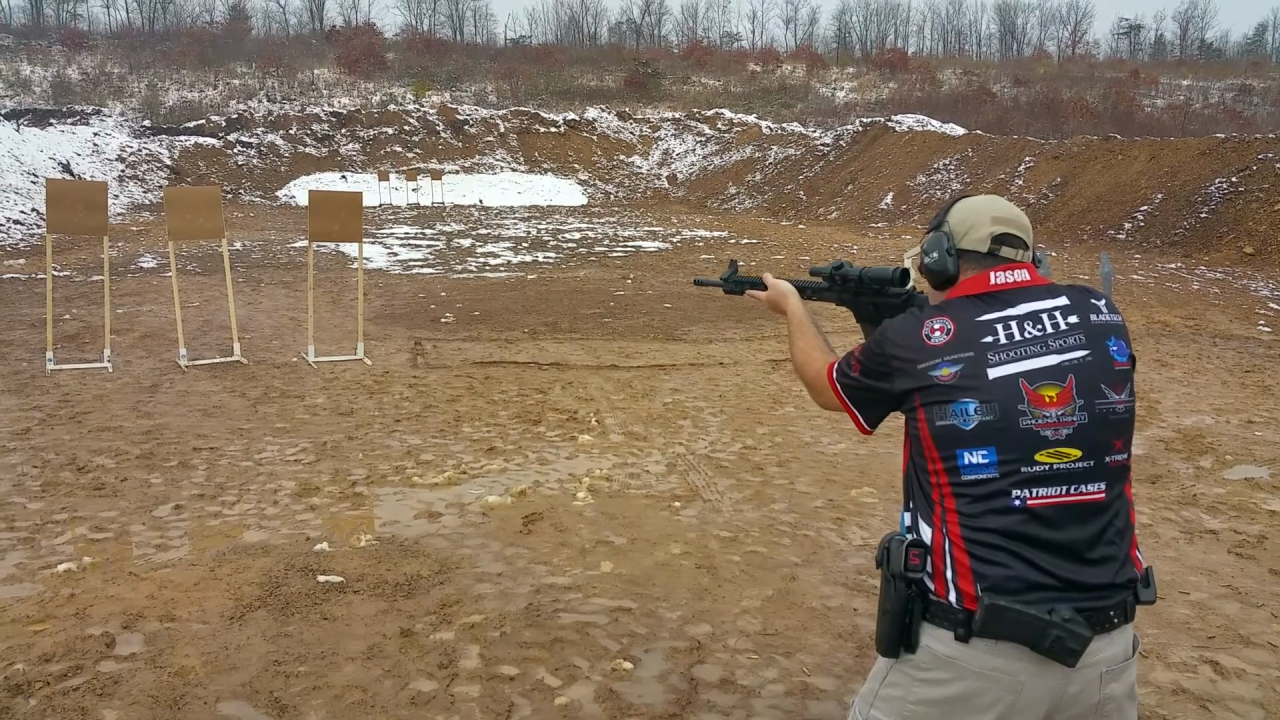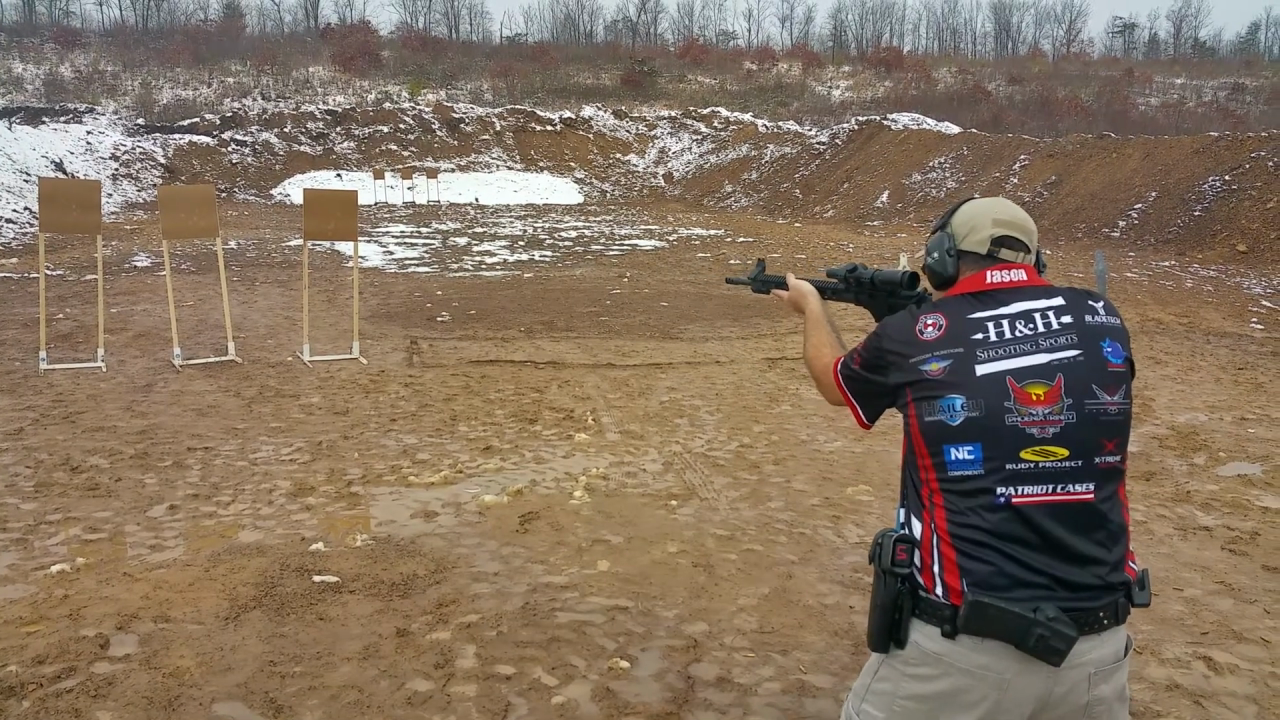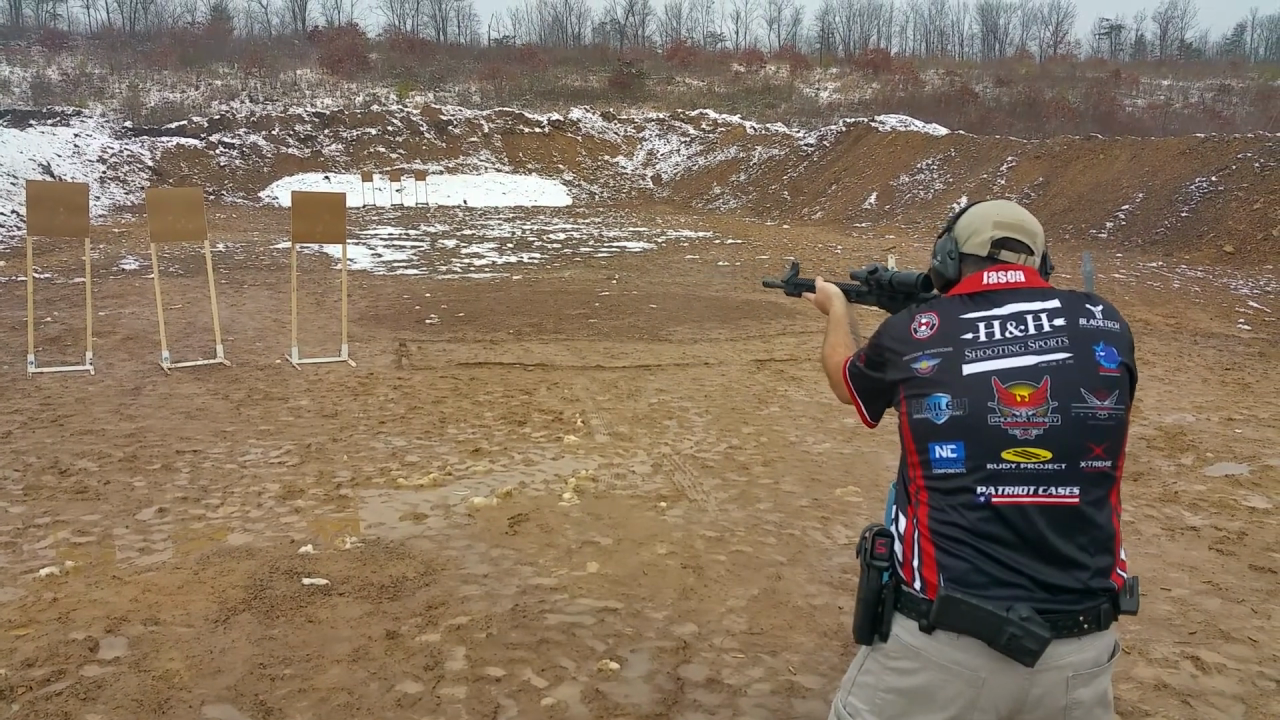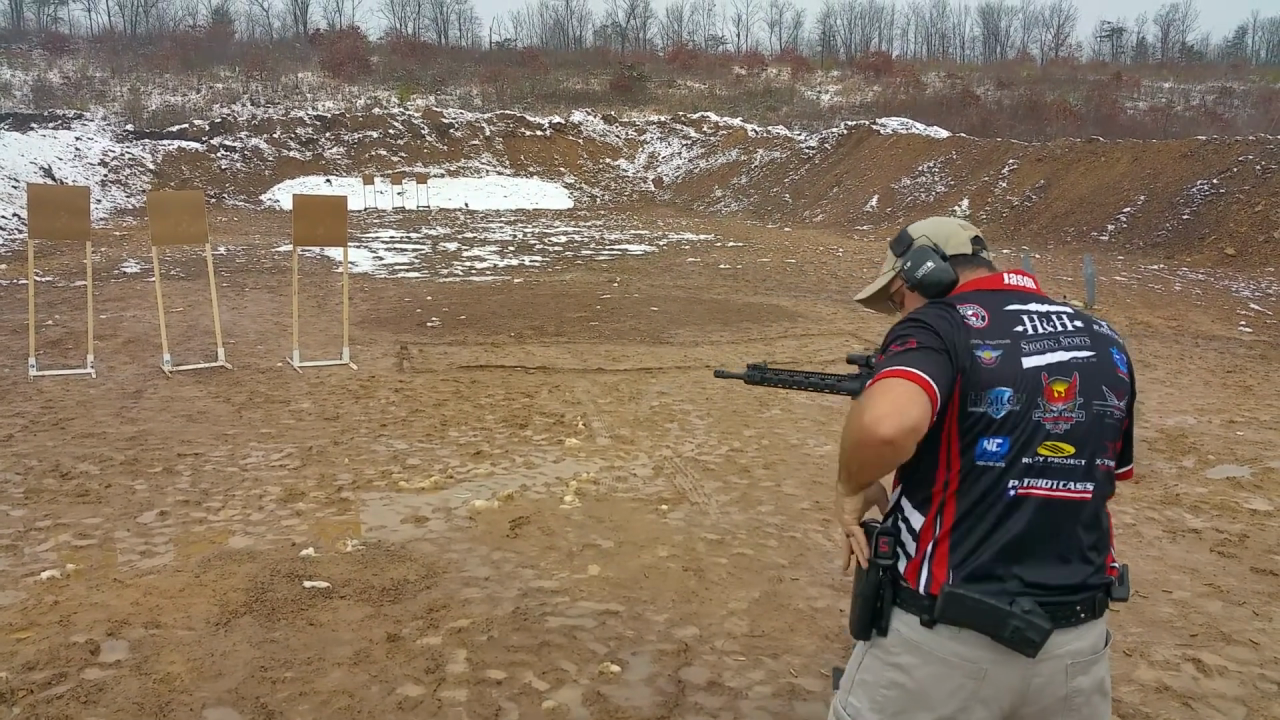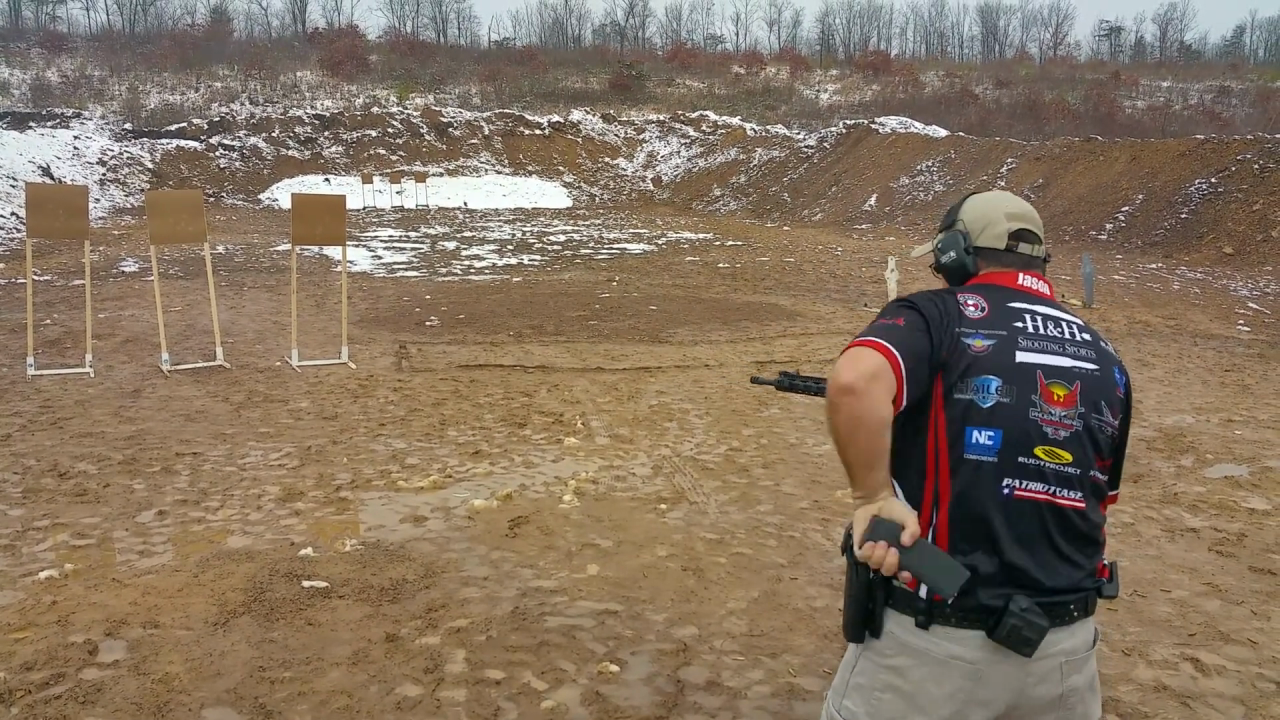
dt=1s
person 1, frame 1
left shoulder: (916, 338)
right shoulder: (1099, 316)
left elbow: (829, 388)
left wrist: (791, 305)
left hip: (971, 652)
right hip: (1102, 647)
person 1, frame 2
left shoulder: (913, 335)
right shoulder: (1100, 320)
left elbow: (835, 381)
left wrist: (810, 303)
left hip: (959, 648)
right hip: (1094, 647)
person 1, frame 3
left shoulder: (913, 333)
right shoulder: (1103, 325)
left elbow: (847, 379)
left wrist: (836, 307)
left hip: (940, 643)
right hip: (1079, 650)
person 1, frame 4
left shoulder: (935, 326)
right shoulder: (1103, 341)
left elbow: (887, 425)
left wrist: (852, 487)
left hip: (941, 639)
right hip: (1073, 642)
person 1, frame 5
left shoulder: (941, 315)
right shoulder: (1098, 355)
left elbow: (855, 382)
left wrist: (873, 496)
left hip: (933, 638)
right hip: (1061, 639)
